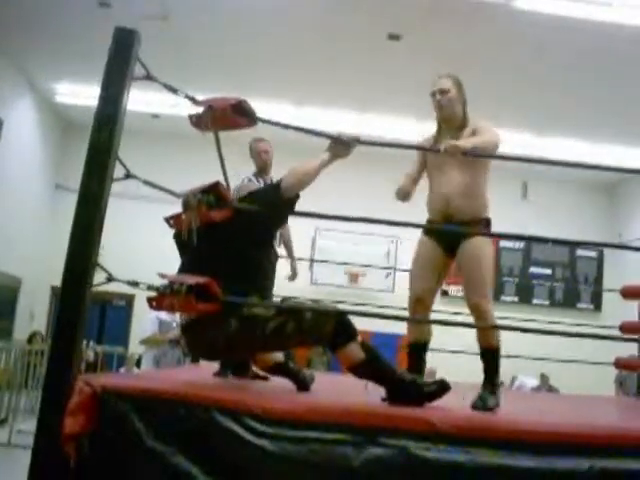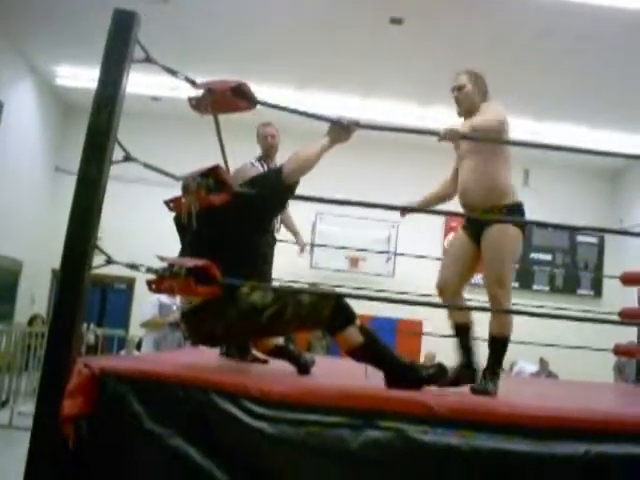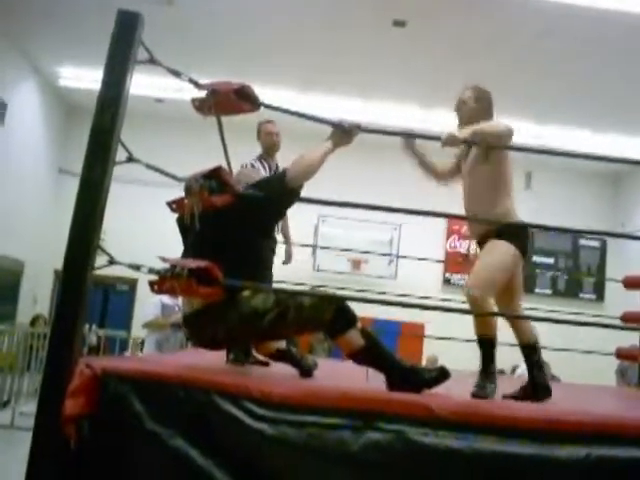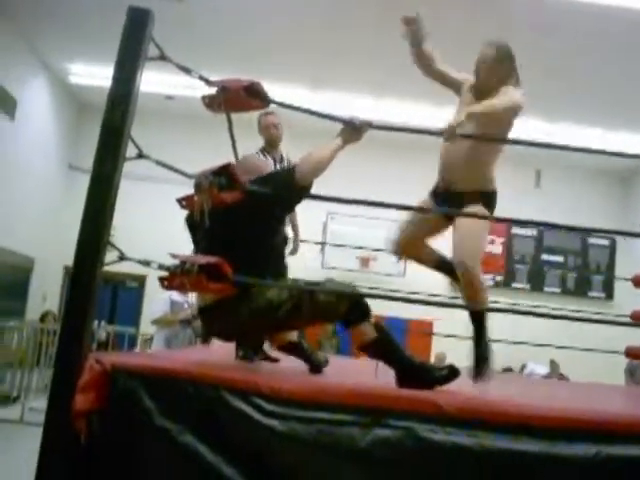
dt=0.3s
person 1, frame 1
left shoulder: (477, 130)
right shoulder: (427, 144)
left elbow: (493, 142)
right elbow: (407, 186)
left wrist: (466, 145)
right wrist: (404, 189)
left hip: (474, 228)
right hip: (435, 229)
left knee: (479, 304)
right knee: (418, 301)
left ankle: (491, 387)
right ankle: (414, 379)
person 1, frame 2
left shoulder: (491, 111)
right shoulder: (463, 140)
left elbow: (495, 122)
right elbow: (454, 183)
left wrist: (466, 126)
right wrist: (419, 204)
left hip: (504, 214)
right hip: (474, 220)
left knee: (497, 296)
right knee: (447, 287)
left ankle: (491, 372)
right ankle: (466, 361)
person 1, frame 3
left shoulder: (489, 139)
right shoulder: (467, 150)
left elbow: (505, 131)
right elbow: (444, 175)
left wrist: (467, 133)
right wrist: (416, 153)
left hip: (507, 234)
right hip: (490, 237)
left knee: (476, 294)
right knee: (512, 311)
left ankle: (488, 373)
right ankle: (538, 382)
person 1, frame 4
left shoulder: (508, 94)
right shoulder: (469, 87)
left elbow: (503, 105)
right elbow: (431, 67)
left wrist: (467, 115)
right wrist: (417, 39)
left hip: (477, 198)
right hip: (445, 191)
left knee: (468, 265)
right knee: (403, 245)
left ankle: (481, 346)
right ankle: (453, 270)
person 2, frame 1
left shoulder: (210, 223)
right shoulder: (248, 214)
right elbow: (289, 184)
right wrist: (330, 155)
left hip: (199, 332)
right hip: (224, 325)
right knee: (328, 320)
right ankle: (402, 387)
person 2, frame 2
left shoulder: (207, 208)
right shoulder: (244, 201)
right elbow: (292, 169)
right wrist: (330, 139)
left hip: (199, 318)
right hip: (223, 311)
right knee: (327, 304)
right ankle: (399, 371)
person 2, frame 3
left shoulder: (209, 211)
right shoulder: (247, 203)
right elbow: (295, 175)
right wrist: (332, 143)
left hip: (200, 322)
right hip: (223, 314)
right knee: (328, 307)
right ankle: (400, 374)
person 2, frame 4
left shoulder: (217, 202)
right shoulder: (257, 195)
right elbow: (305, 170)
right wrist: (342, 139)
left hip: (215, 314)
right hip: (240, 307)
left knee: (278, 292)
right knee: (345, 297)
right ankle: (410, 370)
person 3, frame 1
right shoulder: (247, 184)
left elbow: (283, 227)
left wrist: (292, 258)
left hip: (268, 253)
left ankle: (242, 363)
right ankle: (229, 363)
person 3, frame 2
right shoulder: (250, 168)
left elbow: (283, 209)
left wrist: (297, 234)
left hip: (268, 236)
left ankle: (243, 347)
right ankle: (234, 345)
person 3, frame 3
left shoulder: (282, 173)
right shoulder: (251, 168)
left wrist: (288, 243)
left hip: (268, 239)
left ankle: (244, 349)
right ankle: (238, 349)
person 3, frame 4
left shoulder: (288, 163)
right shoulder: (255, 160)
left wrist: (296, 233)
left hip: (277, 233)
left ankle: (256, 345)
right ankle: (246, 346)
